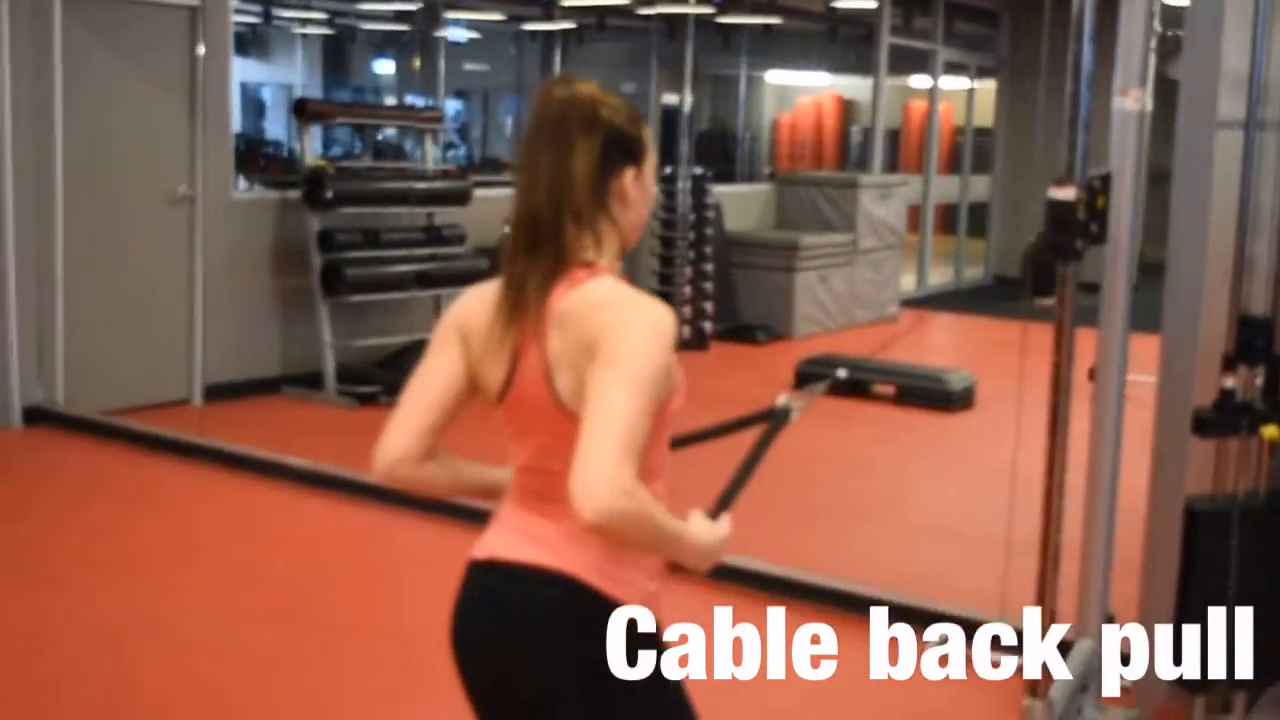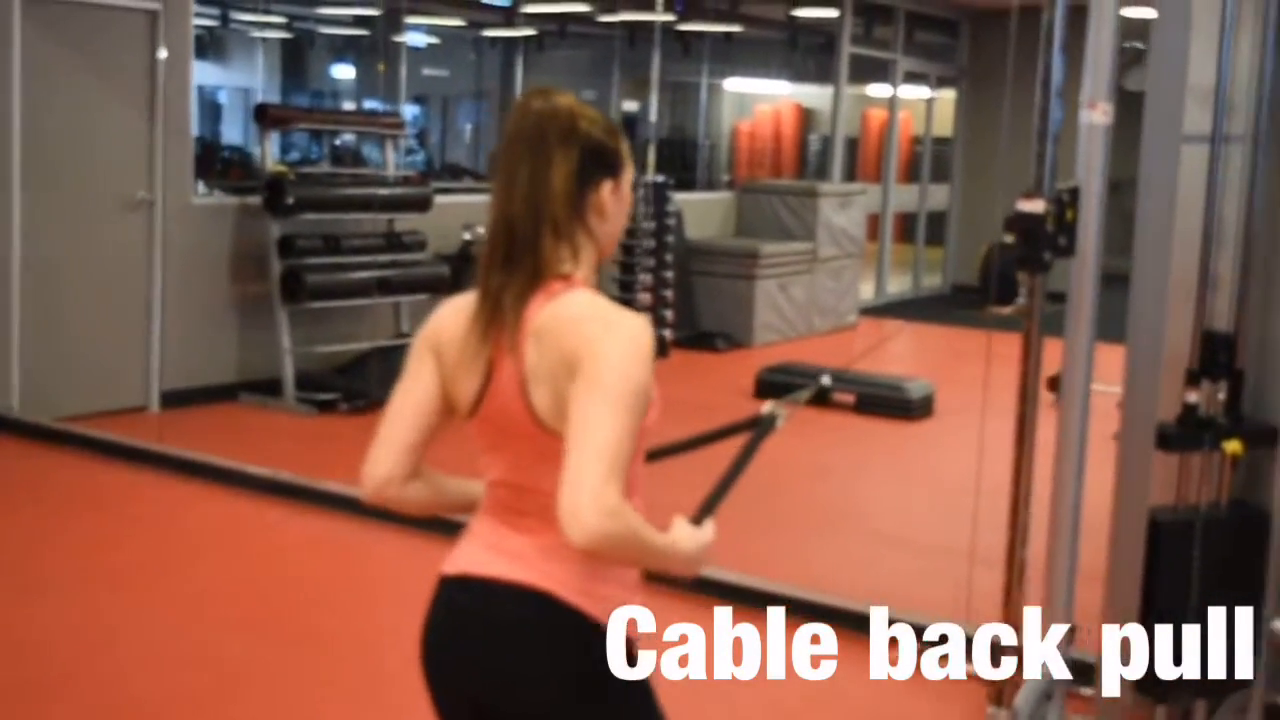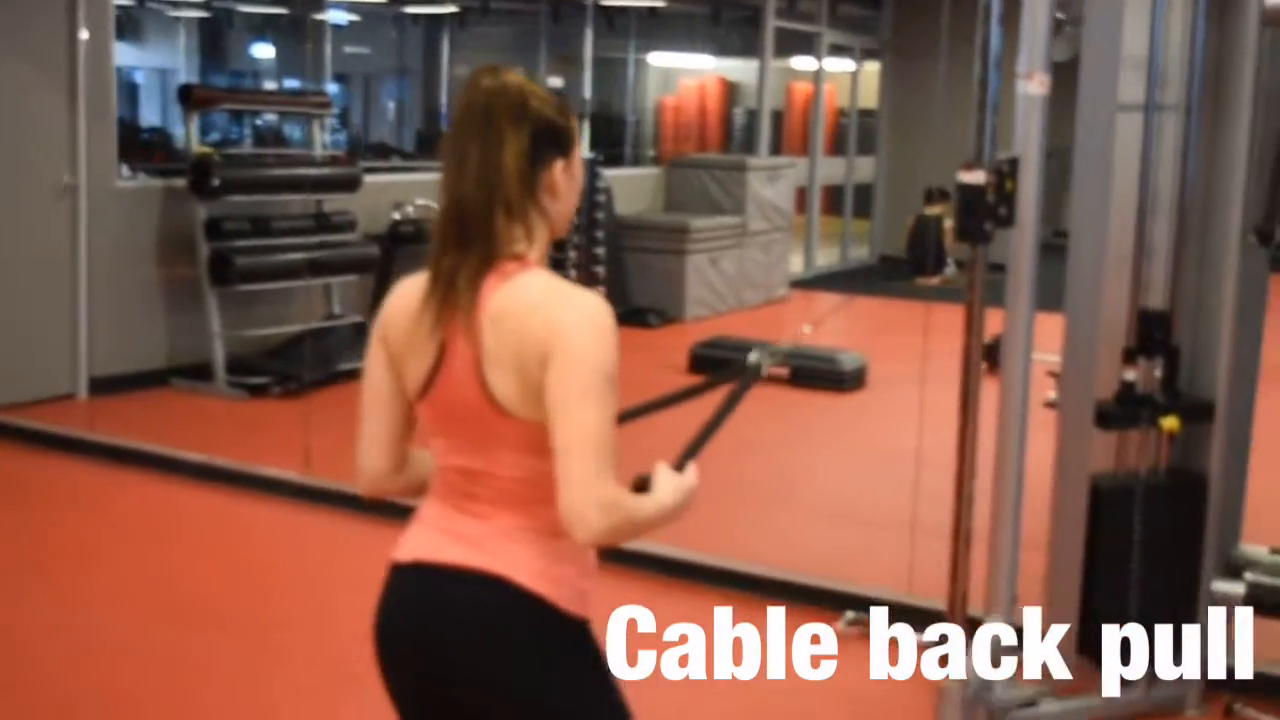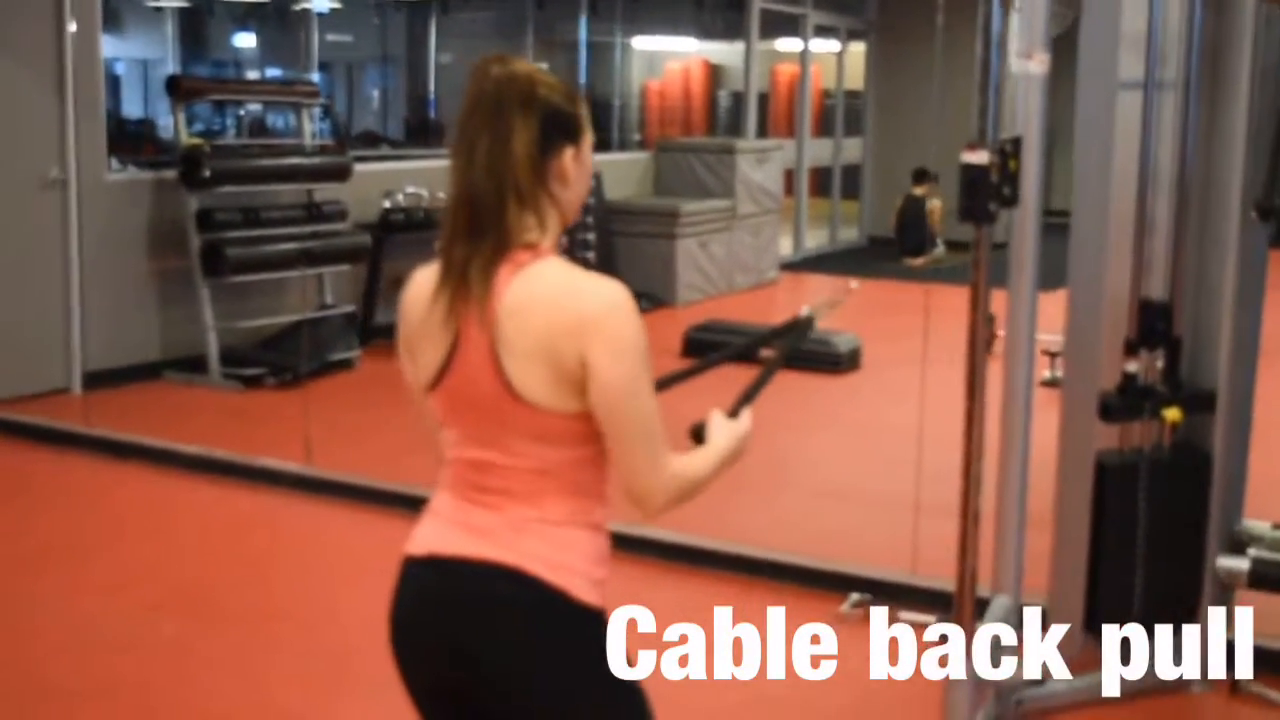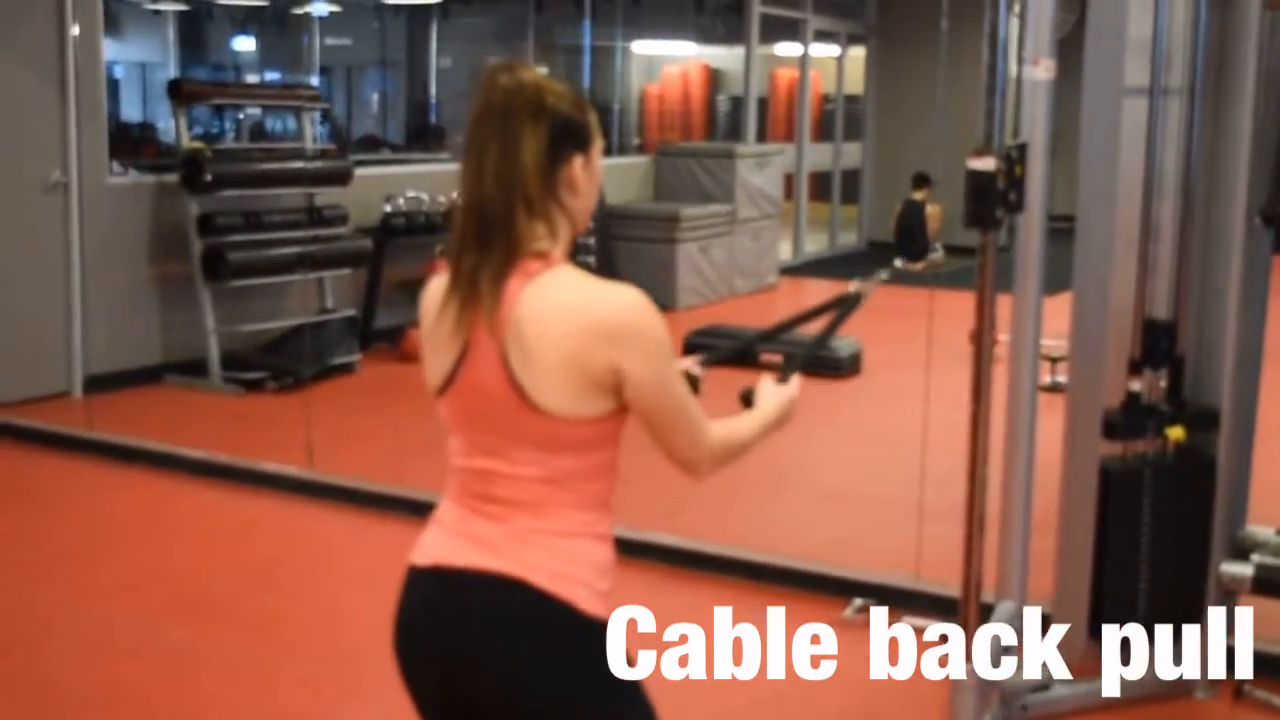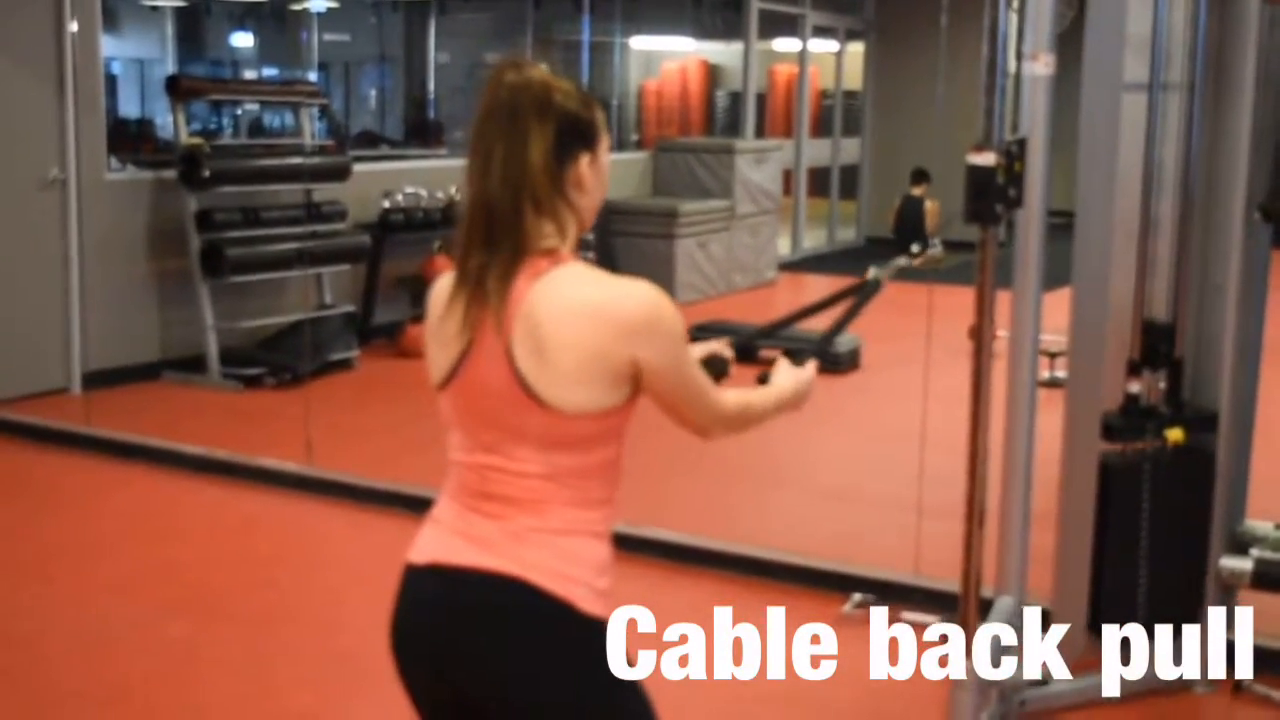
dt=0.3s
person 1, frame 1
left shoulder: (480, 309)
right shoulder: (634, 317)
left elbow: (398, 460)
right elbow: (602, 497)
right wrist: (691, 543)
left hip: (486, 608)
right hip: (584, 622)
person 1, frame 2
left shoulder: (454, 323)
right shoulder: (612, 331)
left elbow: (384, 480)
right elbow: (590, 520)
right wrist: (678, 550)
left hip: (456, 622)
right hip: (561, 638)
person 1, frame 3
left shoulder: (406, 304)
right shoulder: (569, 315)
left elbow: (379, 474)
right elbow: (592, 514)
right wrist: (668, 498)
left hip: (408, 608)
right hip: (517, 619)
person 1, frame 4
left shoulder: (424, 293)
right shoulder: (593, 304)
right elbow: (652, 490)
right wrist: (722, 445)
left hip: (424, 599)
right hip: (536, 612)
person 1, frame 5
left shoulder: (441, 299)
right shoulder: (611, 312)
right elbow: (695, 455)
right wrist: (767, 414)
left hip: (429, 607)
right hip: (541, 620)
person 1, frame 6
left shoulder: (448, 295)
right shoulder: (625, 307)
right elbow: (709, 419)
left wrist: (671, 363)
right wrist: (782, 393)
left hip: (426, 604)
right hip: (538, 620)
